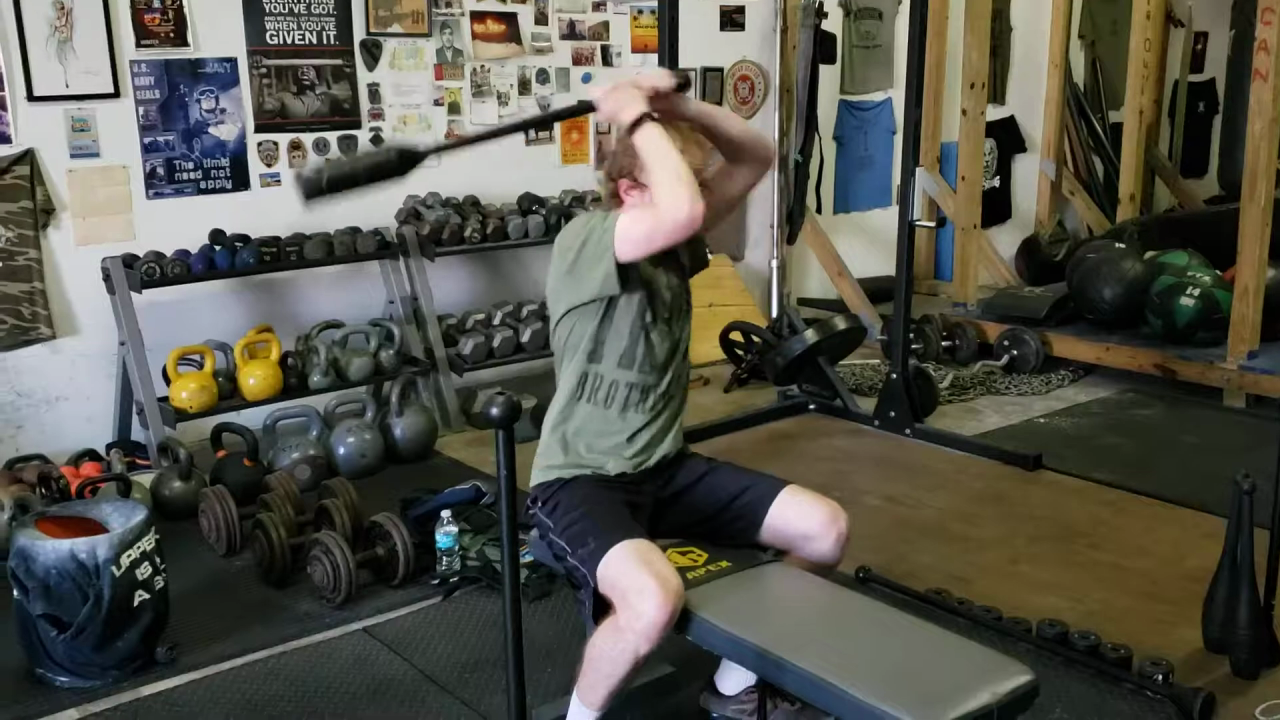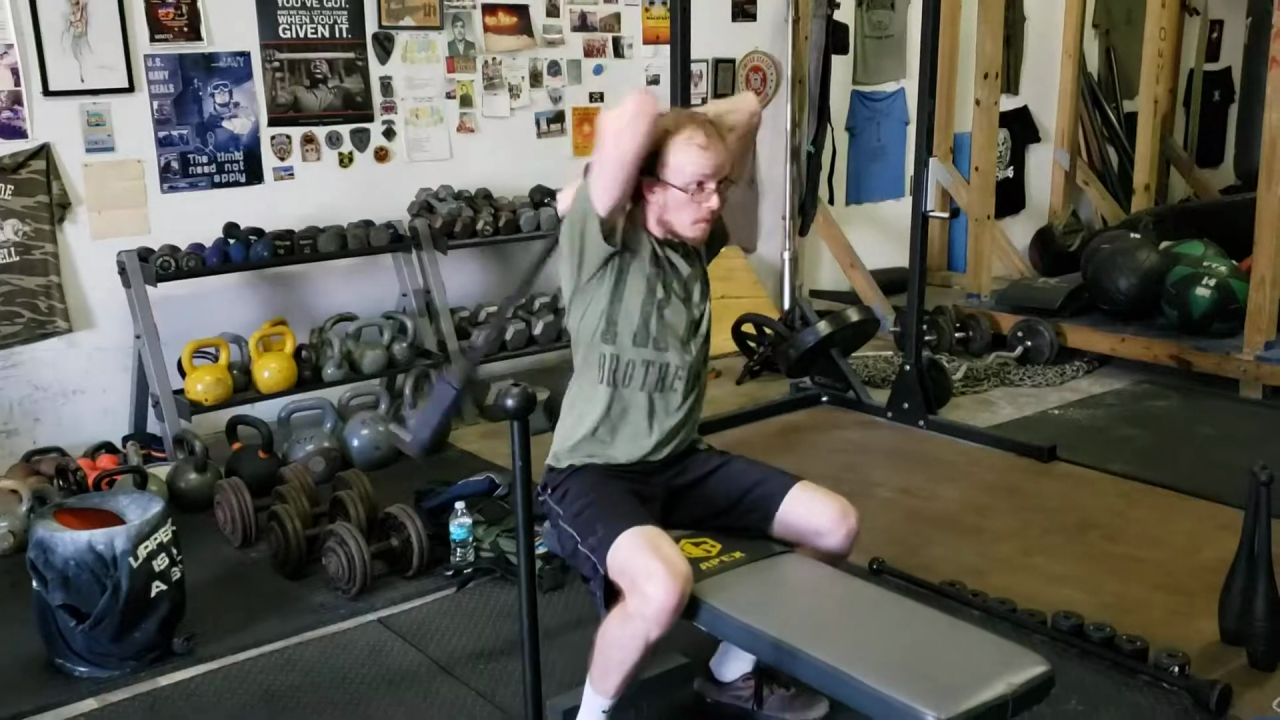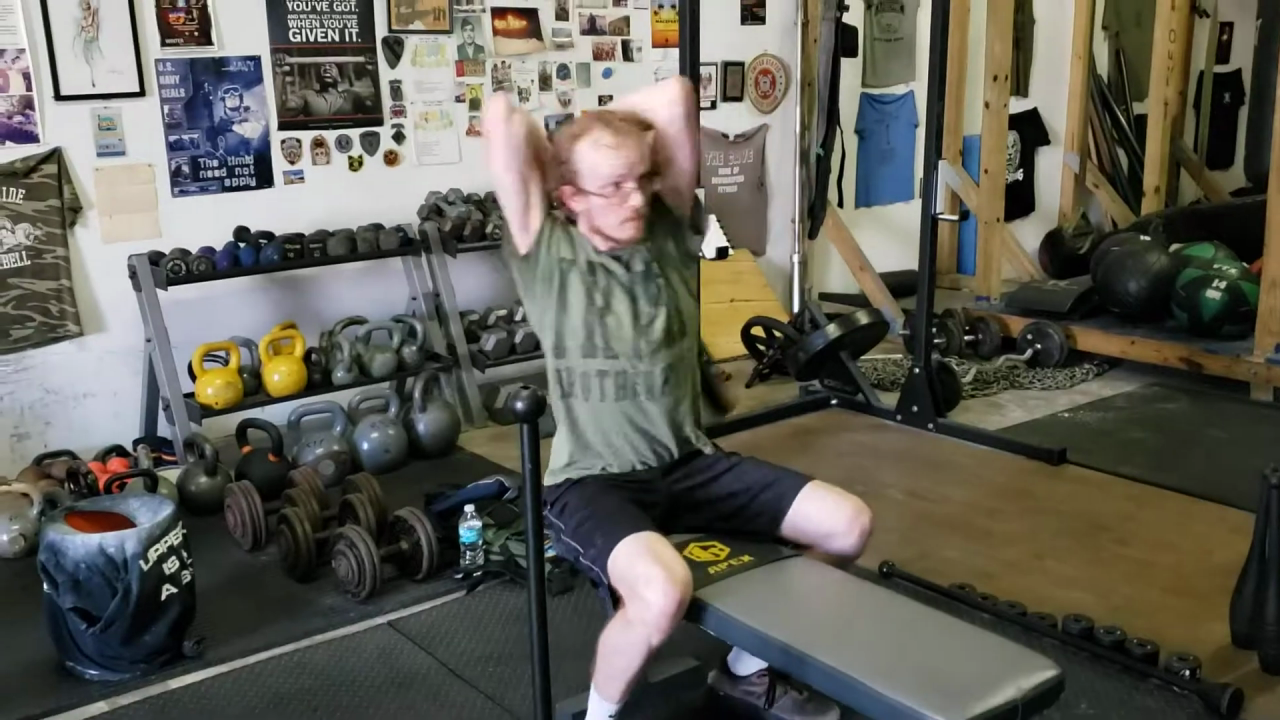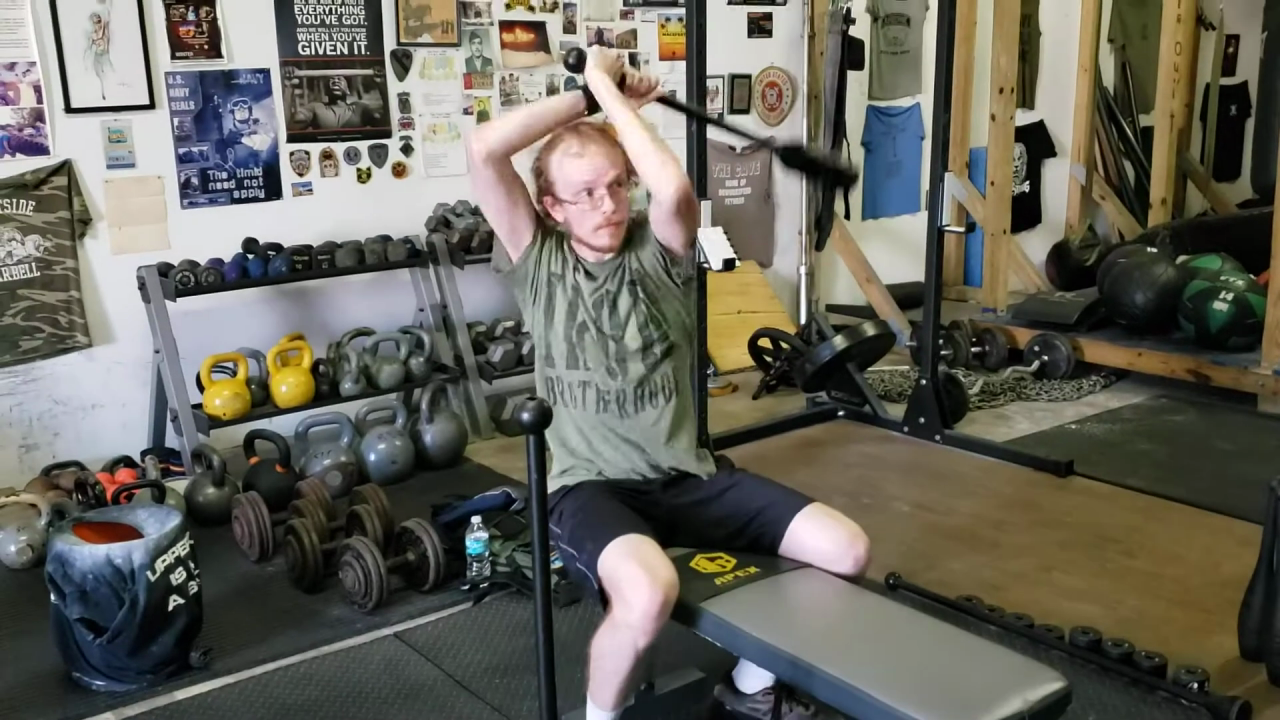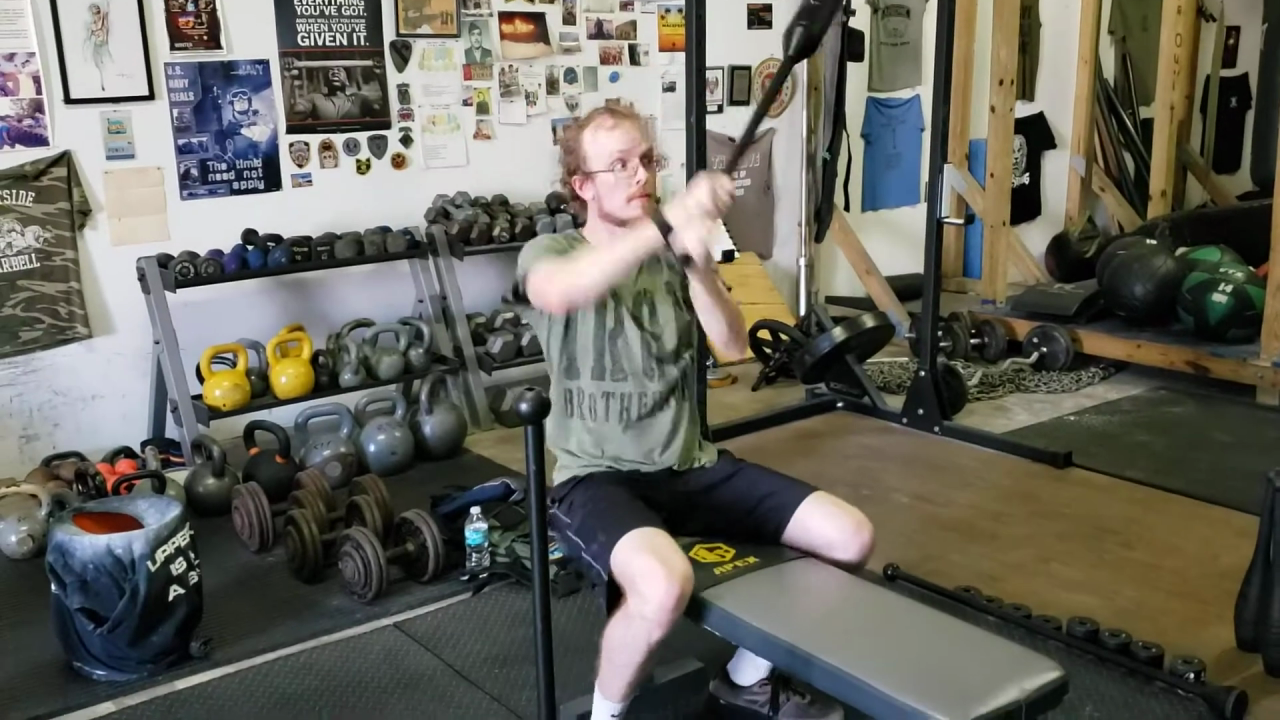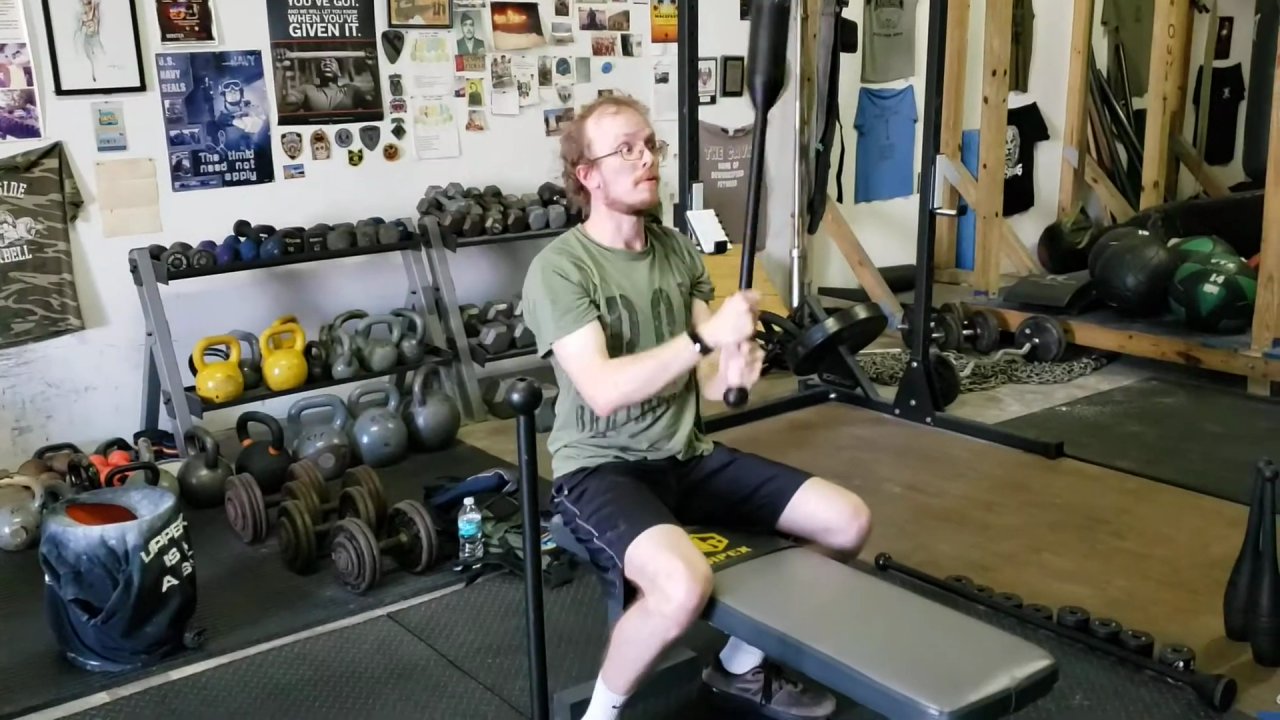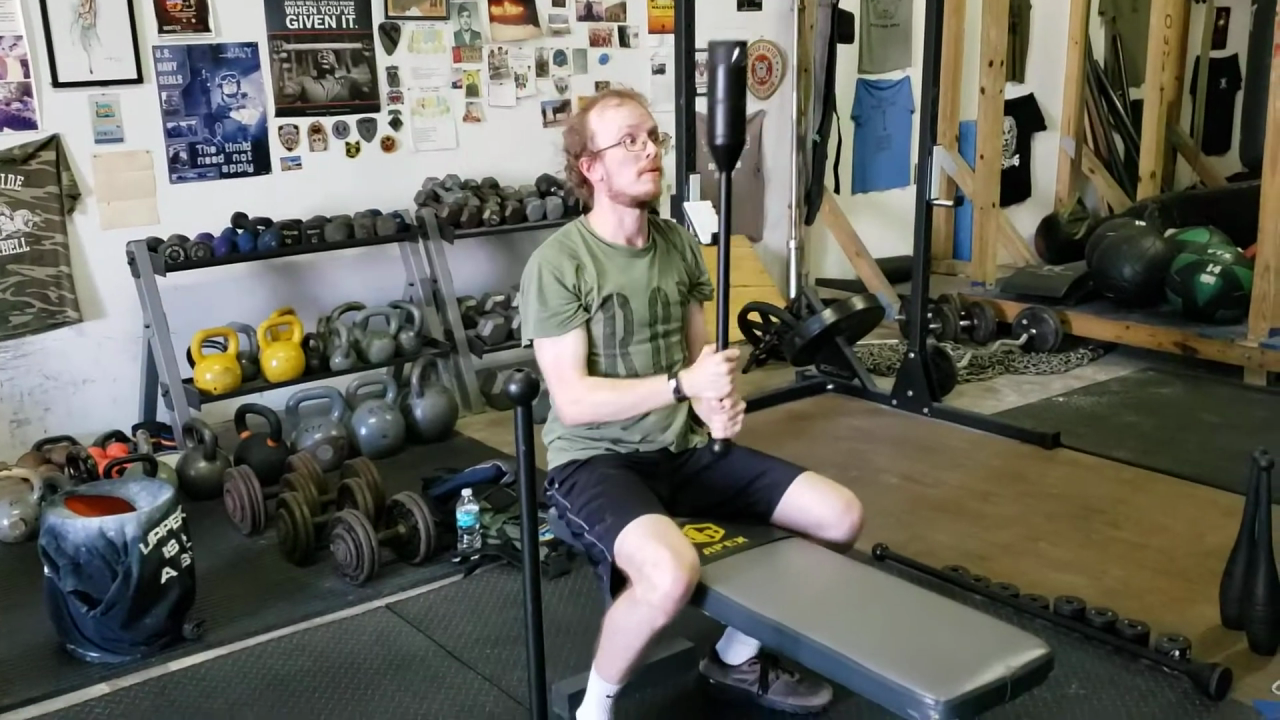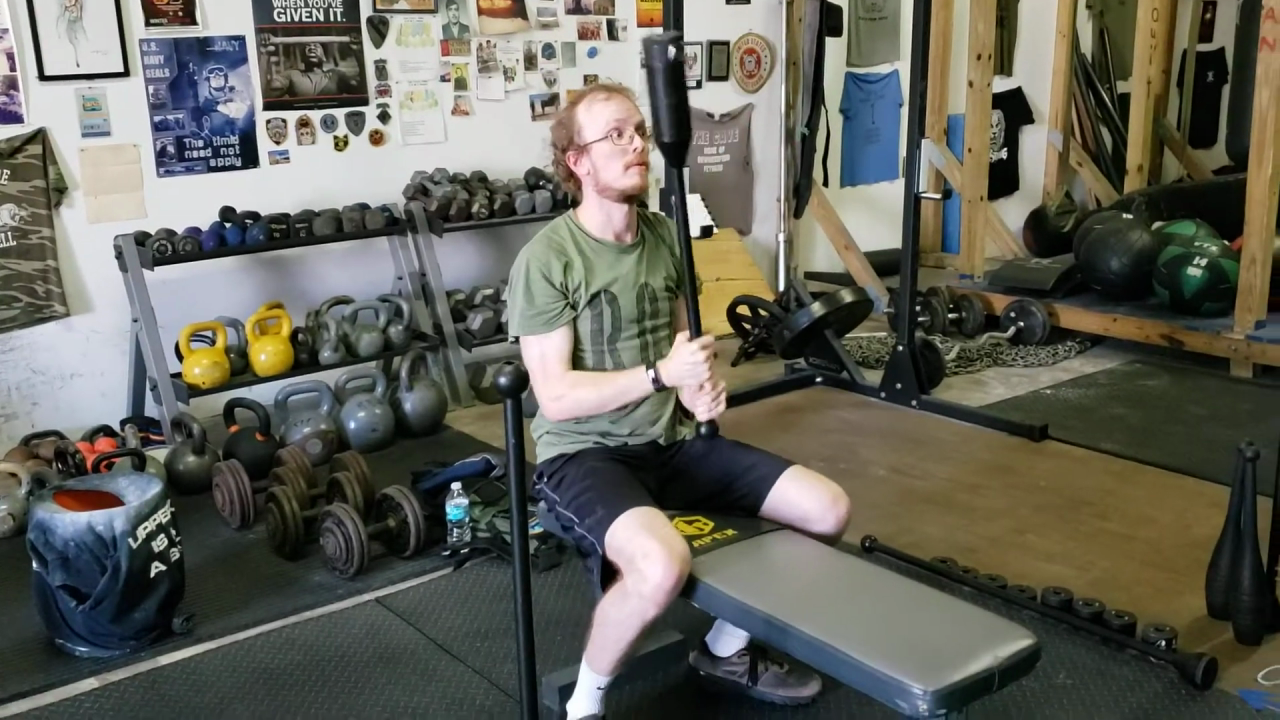
dt=0.2s
person 1, frame 1
left shoulder: (670, 239)
right shoulder: (586, 239)
left elbow: (758, 157)
right elbow: (683, 211)
left wrist: (677, 104)
right wrist: (644, 122)
left hip: (665, 467)
right hip: (580, 480)
left knee: (826, 528)
right knee: (653, 600)
person 1, frame 2
left shoulder: (693, 232)
right shoulder: (598, 234)
left elbow: (745, 110)
right elbow: (634, 115)
right wrist: (608, 156)
left hip: (679, 461)
right hip: (592, 470)
left knee: (836, 523)
right knee: (663, 587)
person 1, frame 3
left shoulder: (665, 229)
right shoulder: (545, 249)
left elbow: (674, 97)
right elbow: (501, 116)
left wrist: (607, 124)
right wrist: (559, 158)
left hip: (688, 463)
right hip: (593, 478)
left knee: (848, 523)
right knee: (662, 591)
left ankle: (746, 666)
person 1, frame 4
left shoulder: (658, 243)
right shoulder: (537, 258)
left elbow: (676, 190)
right elbow: (483, 151)
left wrist: (609, 89)
right wrist: (583, 97)
left hip: (688, 475)
right hip: (592, 486)
left knee: (848, 551)
right knee: (646, 594)
person 1, frame 5
left shoulder: (678, 247)
right shoulder: (555, 256)
left elbow: (731, 343)
right elbow: (558, 293)
left wrist: (697, 258)
right wrist: (665, 227)
left hip: (690, 465)
right hip: (598, 478)
left knee: (851, 536)
right knee: (662, 586)
person 1, frame 6
left shoulder: (678, 249)
right shoulder: (559, 267)
left elbow: (704, 379)
right elbow: (605, 390)
left wrist: (732, 367)
right wrist: (704, 337)
left hip: (687, 456)
right hip: (601, 469)
left knee: (847, 521)
right knee: (683, 584)
left ankle: (742, 664)
person 1, frame 7
left shoulder: (678, 243)
right shoulder: (557, 264)
right elbow: (574, 401)
left wrist: (712, 399)
right wrist: (683, 384)
left hip: (681, 448)
right hip: (594, 460)
left knee: (840, 515)
right knee: (669, 574)
left ankle: (737, 656)
person 1, frame 8
left shoulder: (665, 237)
right shoulder: (546, 259)
right elbow: (557, 398)
left wrist: (699, 384)
right wrist: (661, 374)
left hip: (669, 442)
right hip: (583, 454)
left knee: (828, 509)
right knee: (660, 566)
left ankle: (726, 648)
